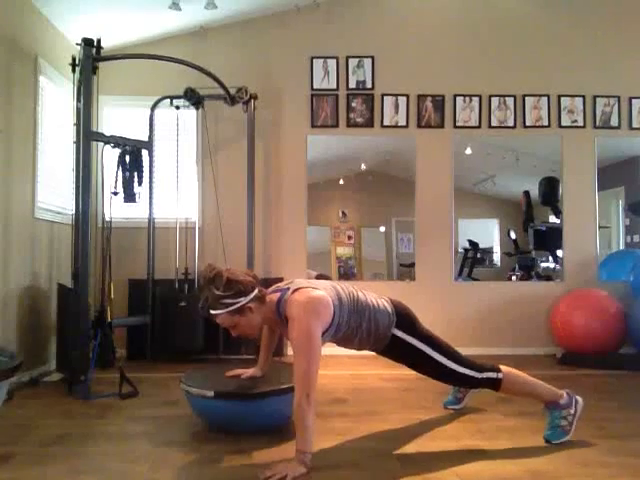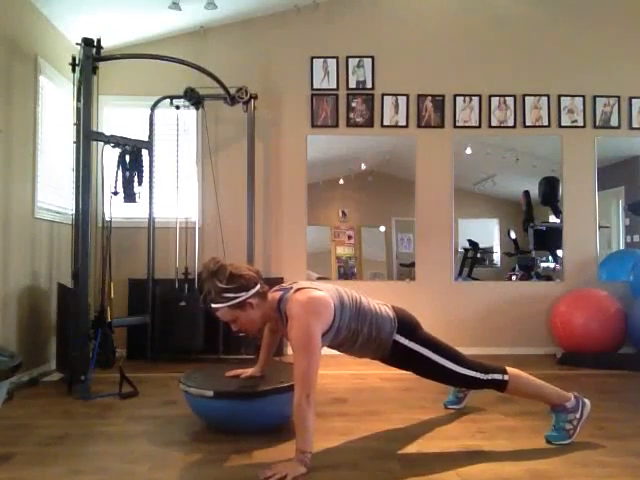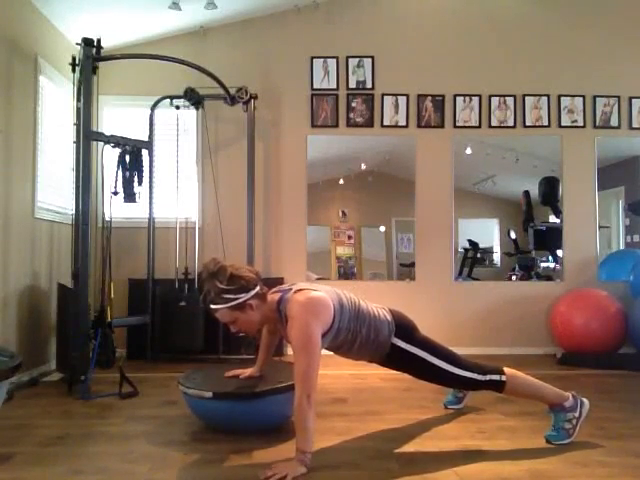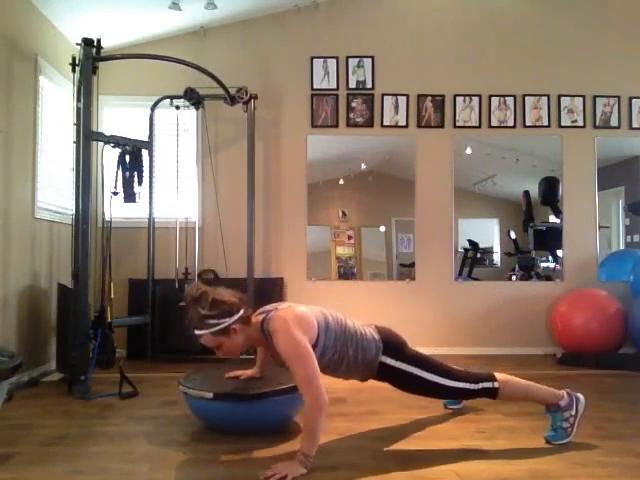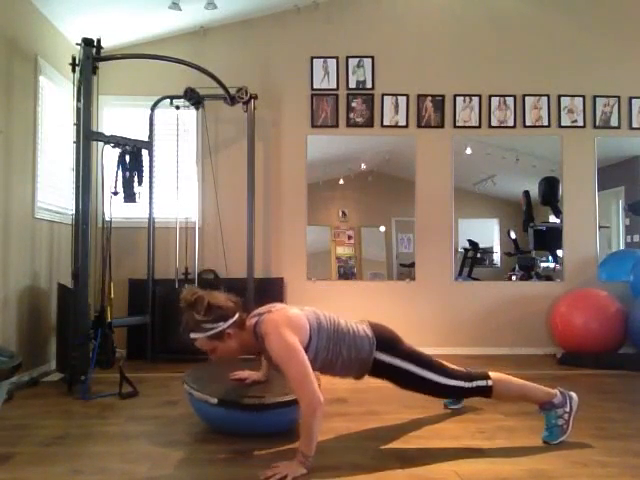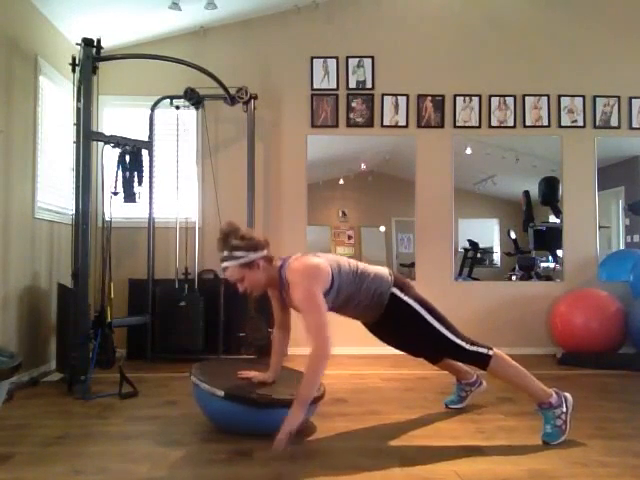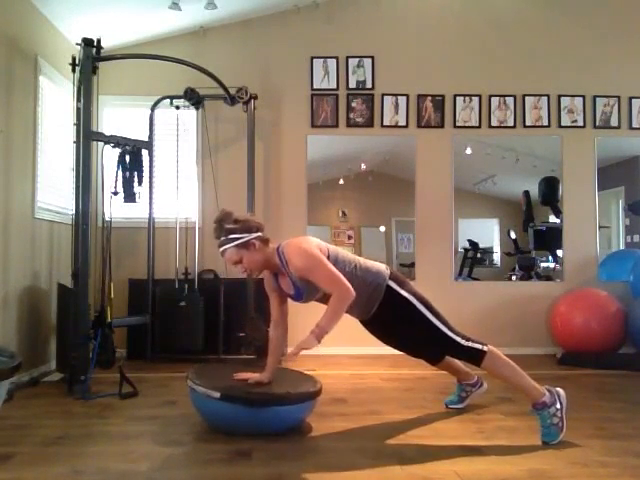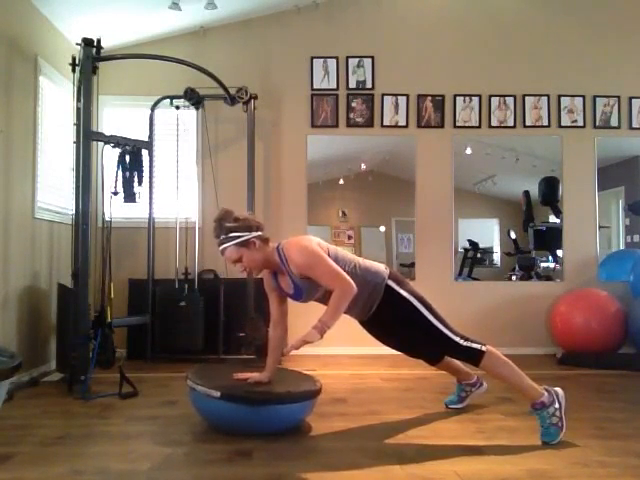
dt=0.4s
person 1, frame 1
left shoulder: (302, 311)
right shoulder: (269, 297)
left elbow: (305, 395)
right elbow: (271, 326)
right wrist: (259, 368)
left hip: (392, 325)
right hip: (377, 321)
left knee: (471, 370)
left ankle: (561, 400)
right ankle: (462, 389)
person 1, frame 2
left shoulder: (302, 312)
right shoulder: (273, 298)
left elbow: (305, 395)
right elbow: (272, 327)
right wrist: (259, 368)
left hip: (396, 334)
right hip: (381, 329)
left knee: (481, 374)
left ankle: (569, 404)
right ankle: (461, 388)
person 1, frame 3
left shoulder: (301, 312)
right shoulder: (272, 300)
left elbow: (306, 395)
right elbow: (272, 329)
right wrist: (257, 368)
left hip: (393, 338)
right hip: (378, 332)
left knee: (477, 375)
left ankle: (567, 403)
right ankle: (460, 389)
person 1, frame 4
left shoulder: (284, 330)
right shoulder: (258, 319)
left elbow: (317, 402)
right wrist: (257, 369)
left hip: (381, 355)
right hip: (368, 345)
left knee: (469, 385)
left ankle: (563, 401)
right ankle: (461, 379)
person 1, frame 5
left shoulder: (275, 334)
right shoulder: (254, 320)
left elbow: (313, 403)
right wrist: (262, 373)
left hip: (376, 351)
right hip: (362, 341)
left knee: (467, 385)
right knee: (437, 377)
left ankle: (555, 399)
right ankle: (460, 374)
person 1, frame 6
left shoulder: (300, 276)
right shoulder: (275, 280)
left elbow: (321, 348)
right elbow: (282, 328)
left wrist: (299, 409)
right wrist: (271, 373)
left hip: (392, 298)
right hip: (374, 312)
left knee: (467, 349)
right knee: (427, 351)
left ankle: (553, 402)
right ankle: (468, 382)
person 1, frame 7
left shoulder: (297, 253)
right shoulder: (271, 276)
left elbow: (344, 293)
right elbow: (278, 325)
left wrist: (315, 336)
right wrist: (267, 373)
left hip: (388, 292)
right hip: (369, 311)
left knee: (458, 344)
right knee: (427, 351)
left ankle: (545, 399)
right ankle: (469, 382)
person 1, frame 8
left shoulder: (298, 252)
right shoulder: (271, 276)
left elbow: (346, 287)
right elbow: (277, 325)
left wrist: (319, 329)
right wrist: (267, 373)
left hip: (386, 292)
right hip: (368, 312)
left knee: (456, 345)
right knee: (426, 351)
left ankle: (544, 399)
right ankle: (469, 382)
